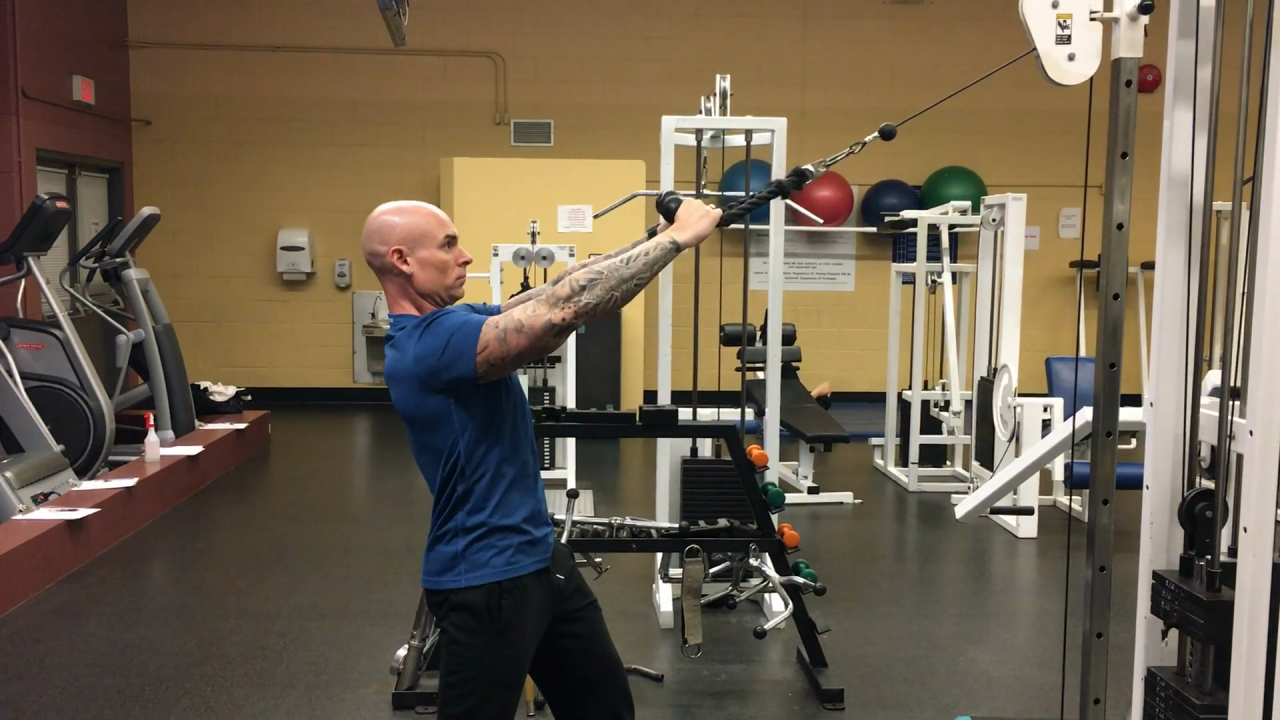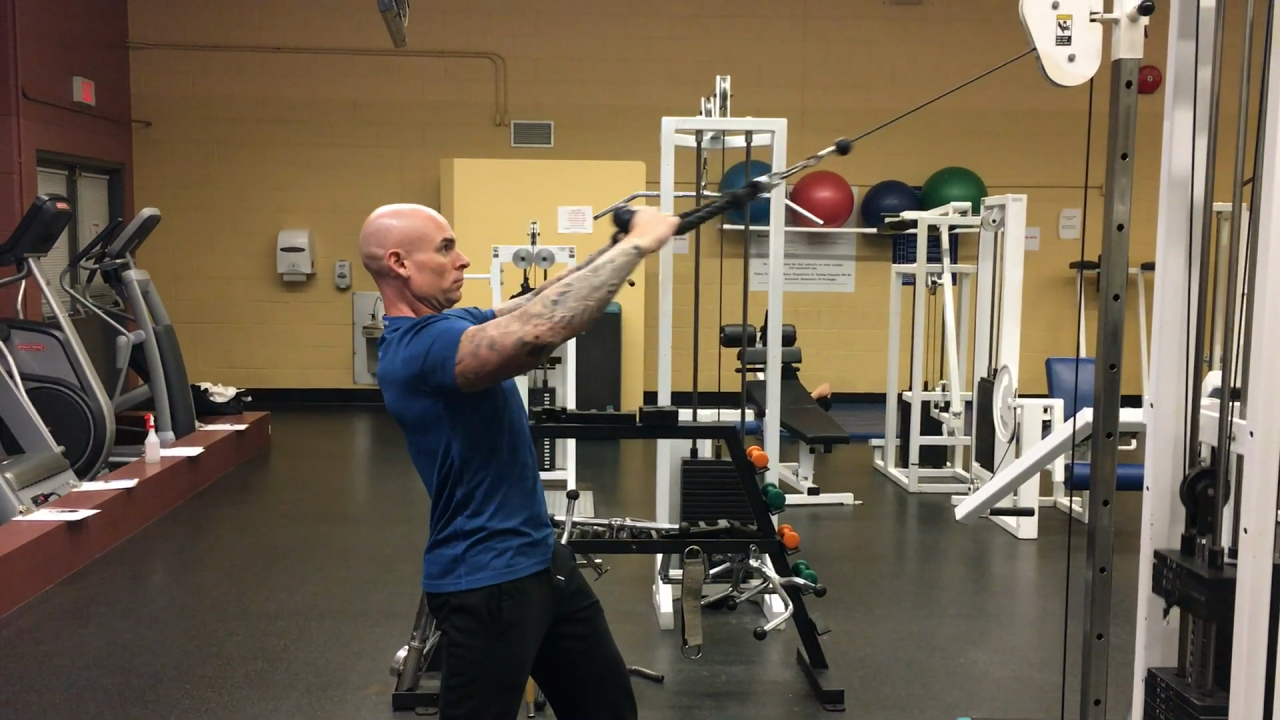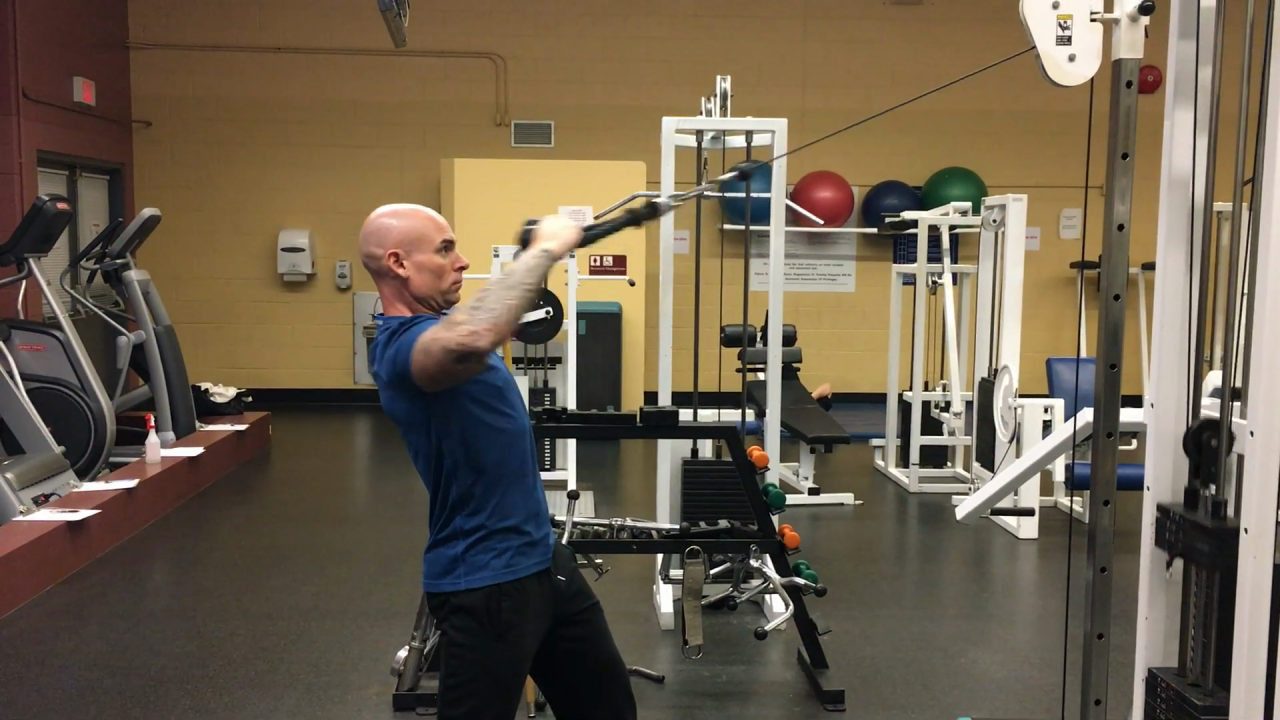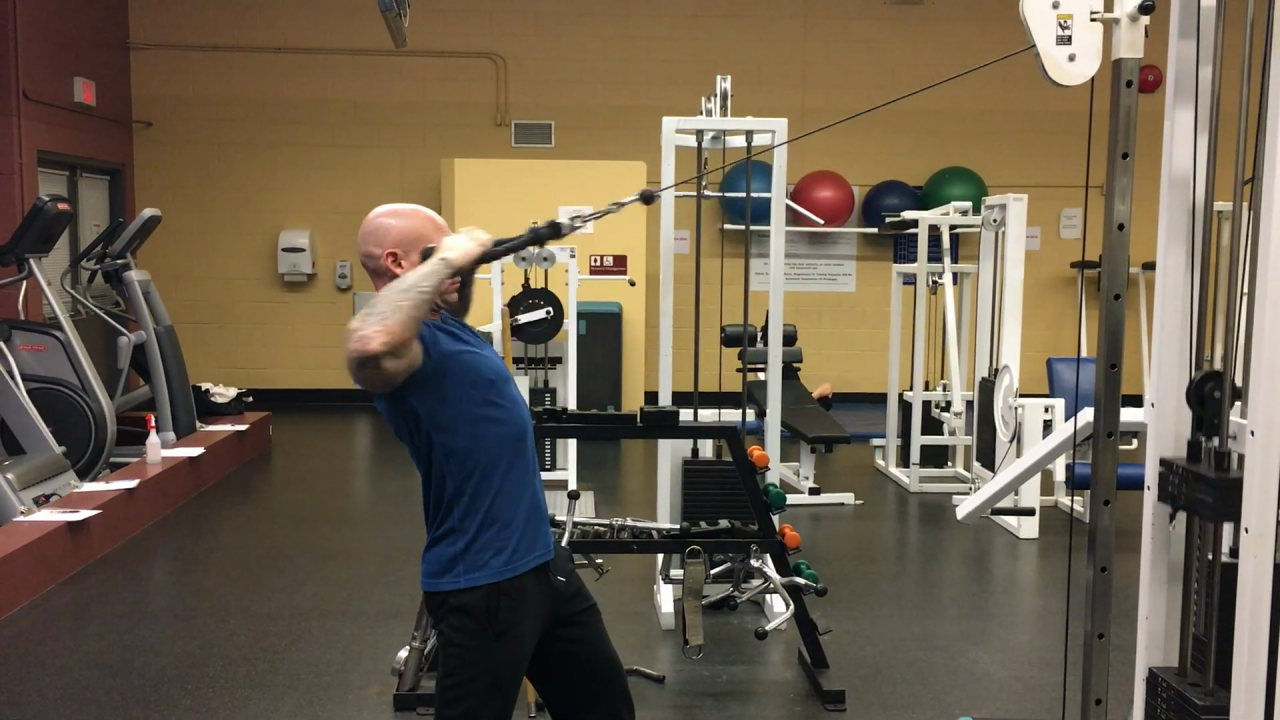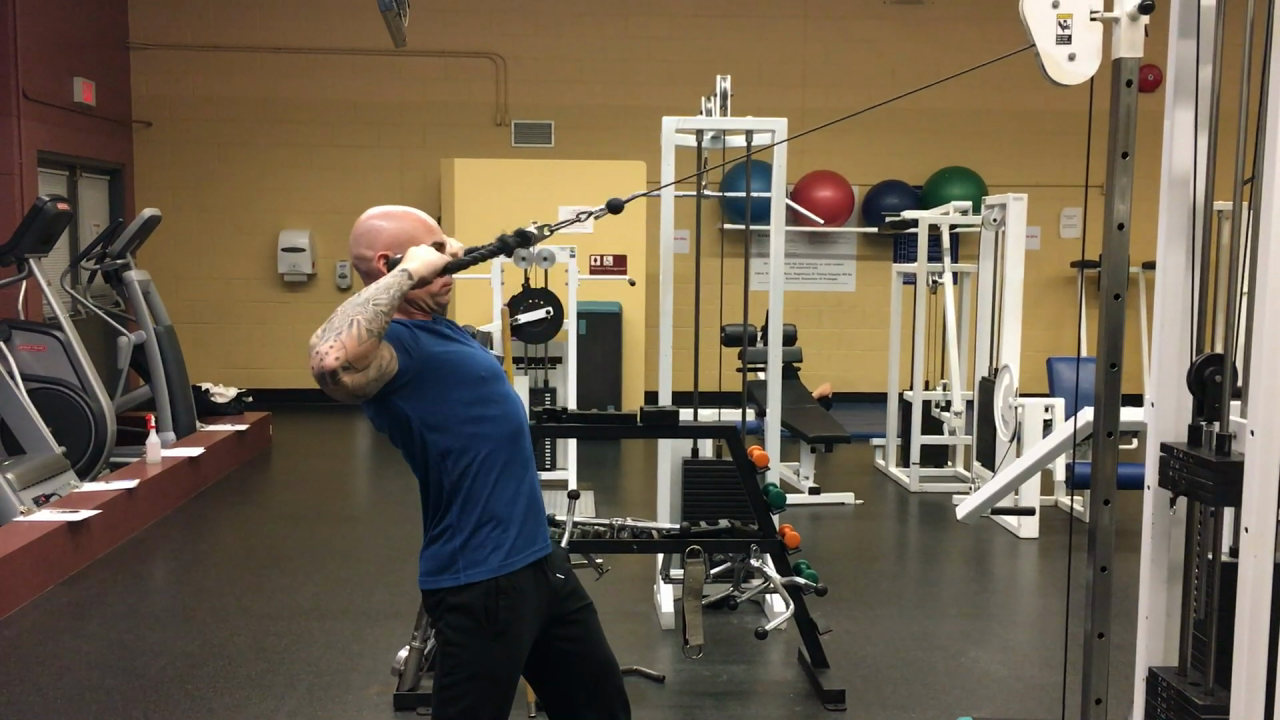
dt=0.2s
person 1, frame 1
left shoulder: (449, 322)
right shoulder: (428, 346)
left elbow: (549, 297)
right elbow: (563, 311)
left wrist: (656, 237)
right wrist: (676, 238)
left hip: (536, 556)
right hip: (485, 580)
person 1, frame 2
left shoulder: (447, 325)
right shoulder: (418, 350)
left elbow: (530, 309)
right elbow: (543, 330)
left wrist: (629, 242)
right wrist: (635, 244)
left hip: (539, 559)
right hip: (487, 583)
person 1, frame 3
left shoulder: (436, 325)
right shoulder: (405, 341)
left elbow: (487, 316)
right elbow: (472, 341)
left wrist: (537, 250)
right wrist: (544, 249)
left hip: (540, 557)
right hip: (485, 582)
person 1, frame 4
left shoulder: (437, 328)
right shoulder: (401, 341)
right elbow: (368, 346)
left wrist: (466, 263)
right wrist: (443, 260)
left hip: (539, 558)
right hip: (485, 580)
person 1, frame 5
left shoulder: (431, 328)
right shoulder: (389, 346)
right elbow: (330, 361)
left wrist: (445, 259)
right wrist: (409, 272)
left hip: (537, 557)
right hip: (481, 578)
